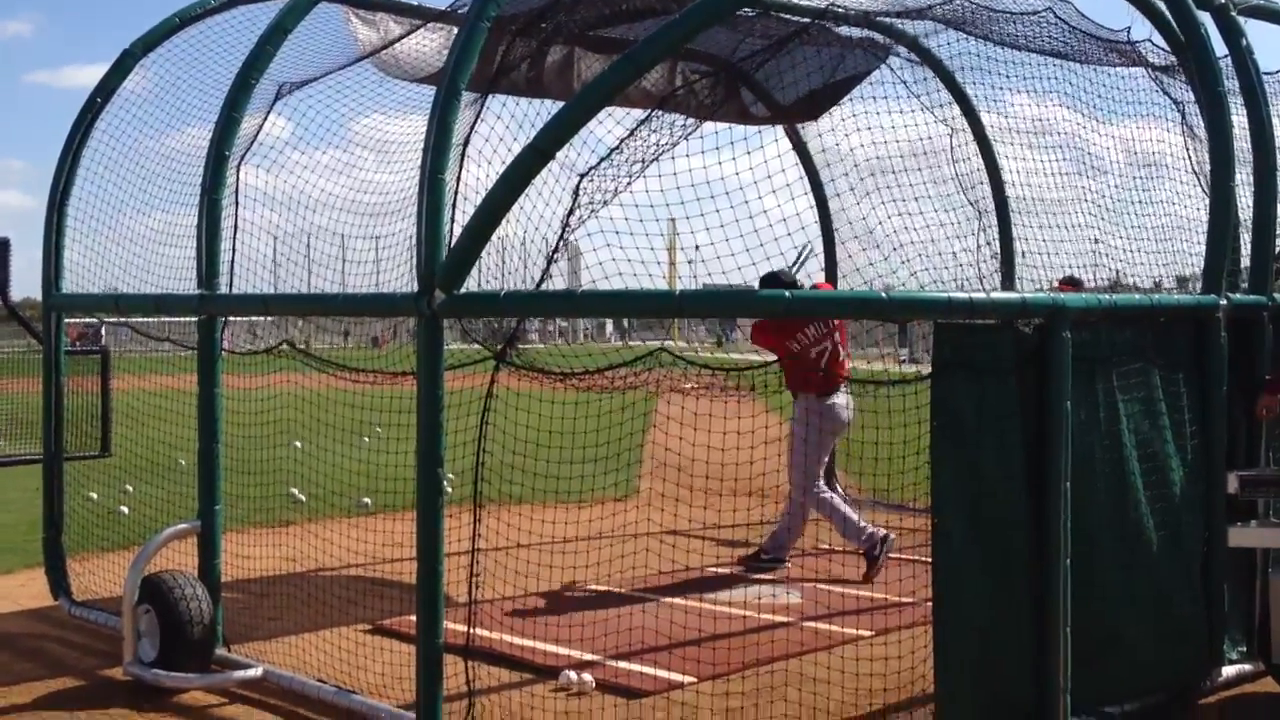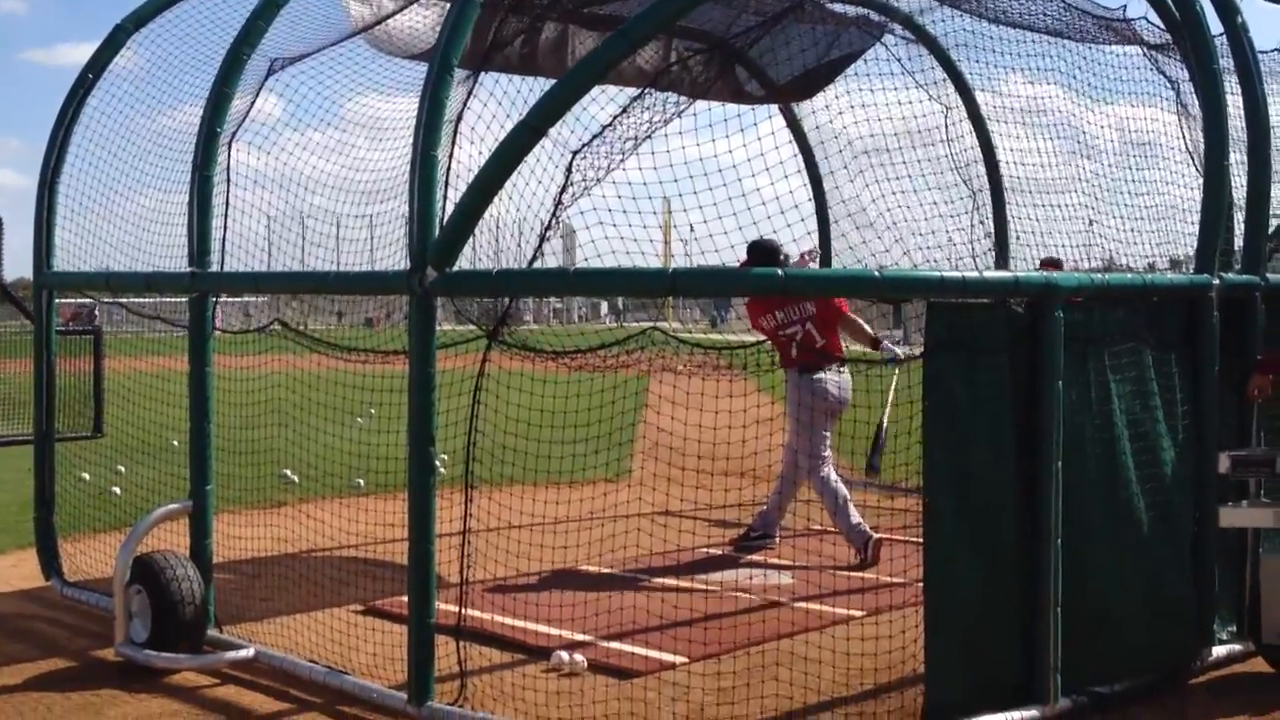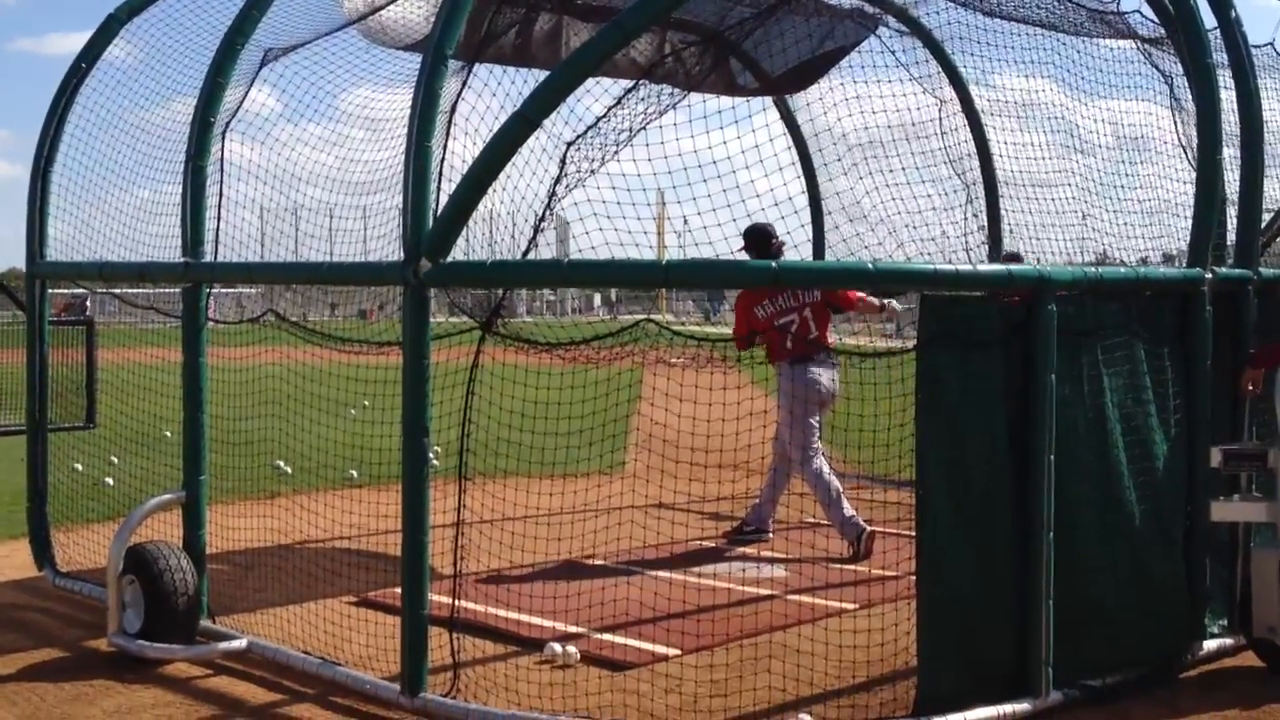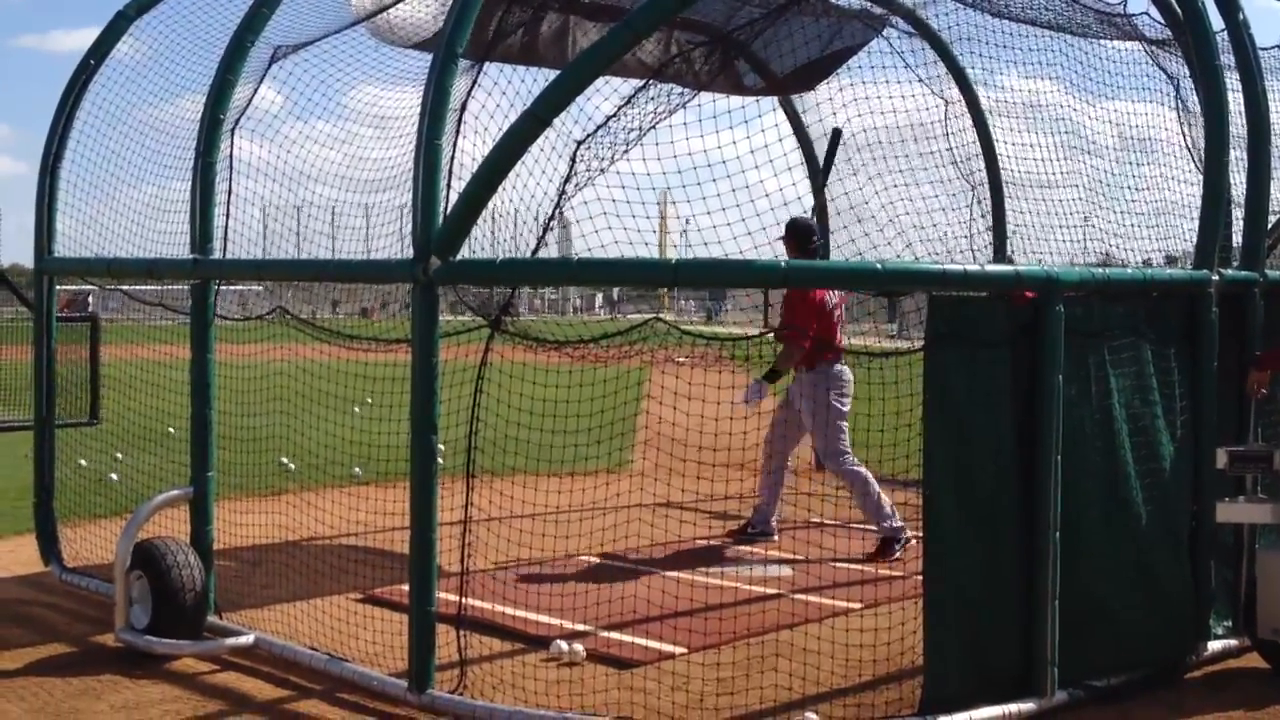
dt=0.5s
person 1, frame 1
left shoulder: (772, 330)
left hip: (815, 407)
right hip: (837, 400)
left knee: (809, 487)
right knee: (803, 481)
left ankle: (871, 540)
right ankle: (776, 549)
person 1, frame 2
left shoulder: (756, 307)
right elbow: (847, 322)
right wrist: (881, 345)
left hip: (806, 385)
right hip: (839, 380)
left knee: (816, 466)
right knee: (795, 459)
left ankle: (862, 538)
right ankle: (765, 528)
person 1, frame 3
left shoulder: (748, 299)
left elbow: (743, 344)
right elbow: (856, 302)
right wrist: (885, 306)
left hip: (796, 376)
right hip: (824, 370)
left knee: (807, 459)
right knee: (784, 451)
left ankle: (854, 530)
right ankle: (758, 522)
person 1, frame 4
left shoulder: (803, 290)
left elbow: (796, 347)
left wrist: (766, 380)
left hip: (824, 380)
right hip: (804, 380)
left knee: (839, 460)
right knee: (775, 448)
left ankle: (895, 532)
right ankle: (761, 523)
